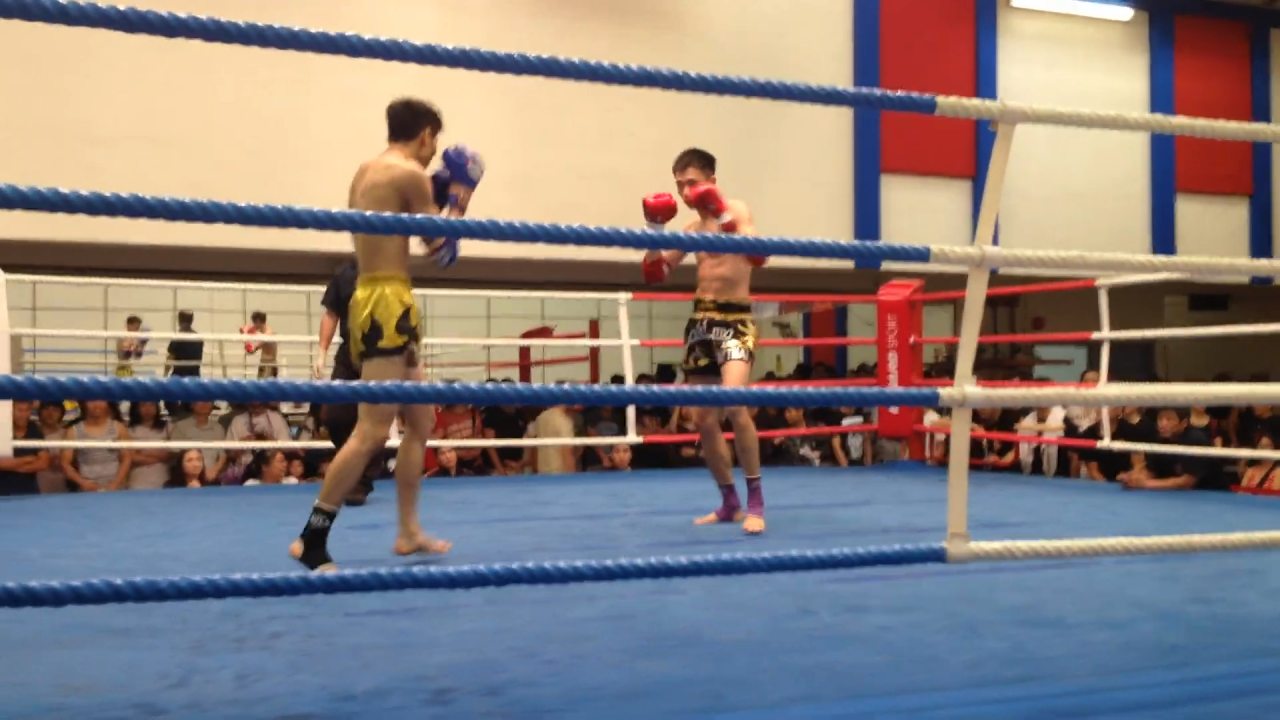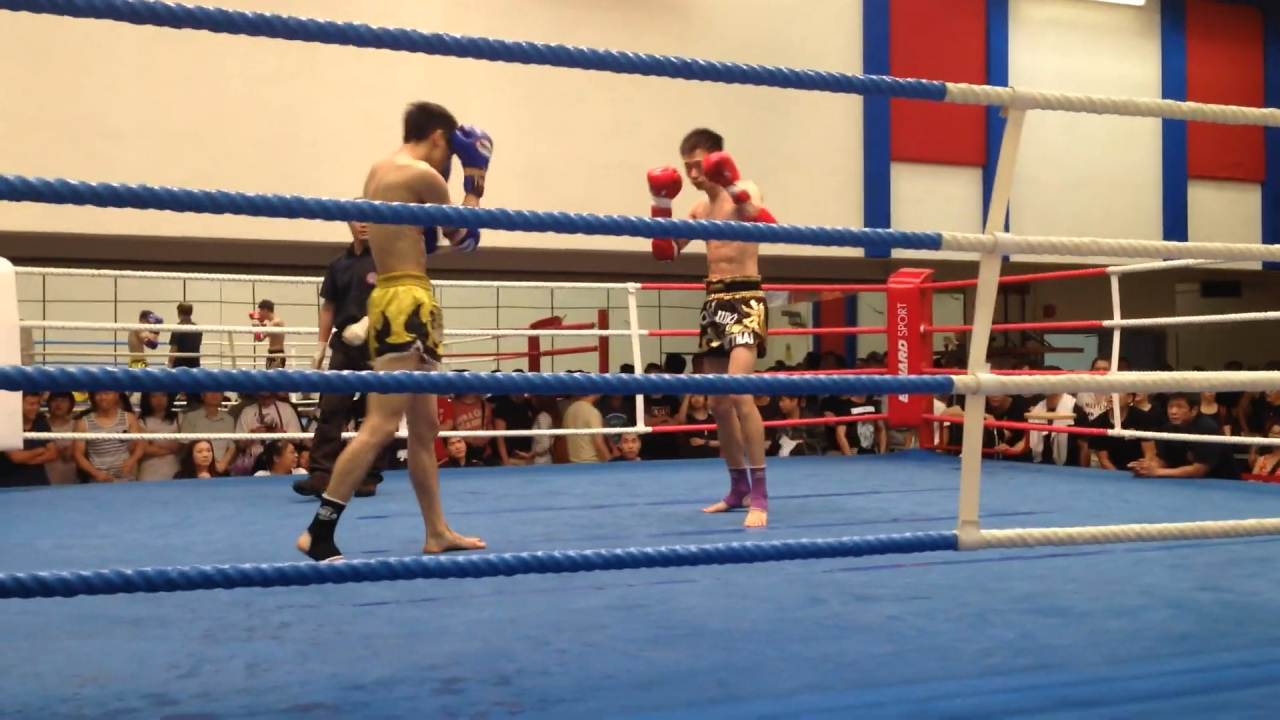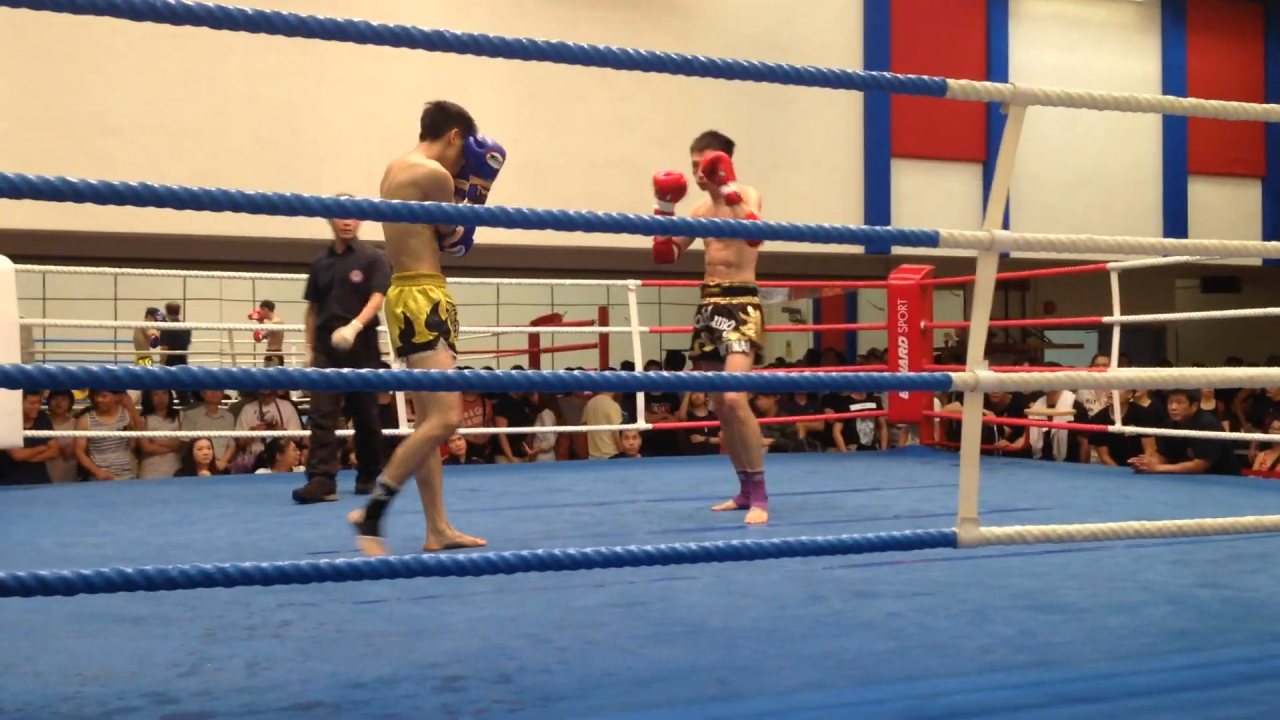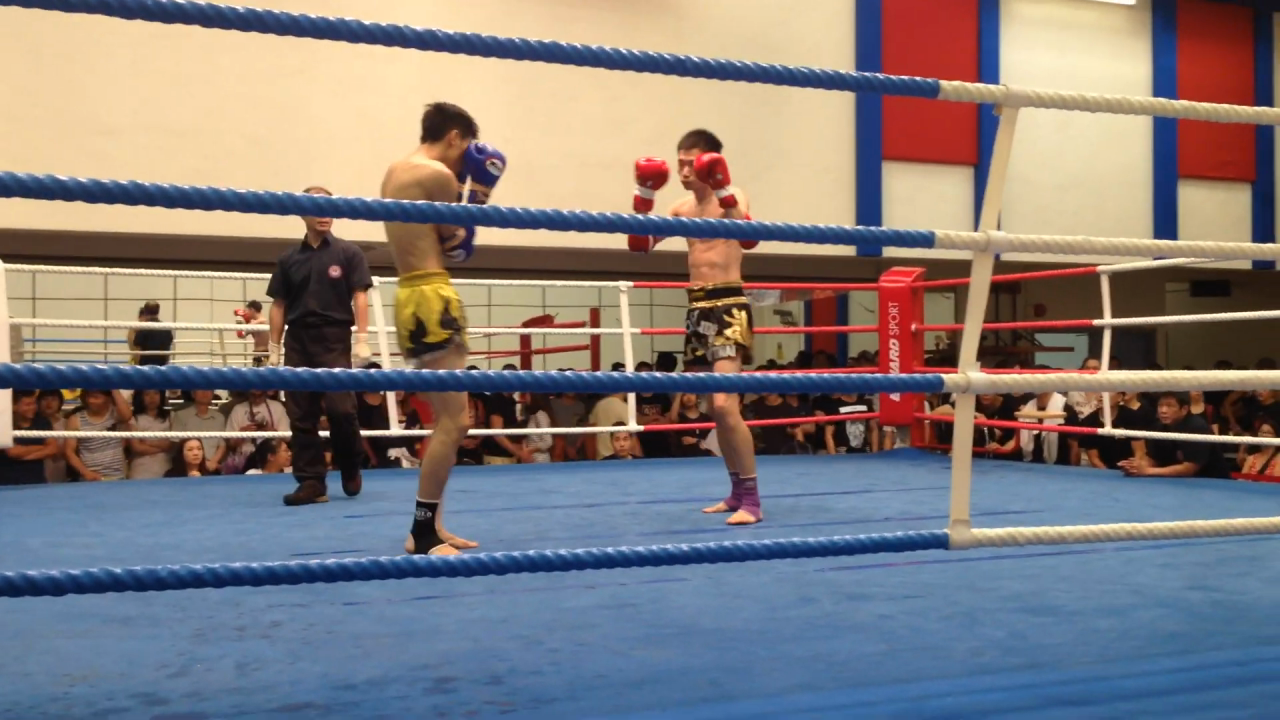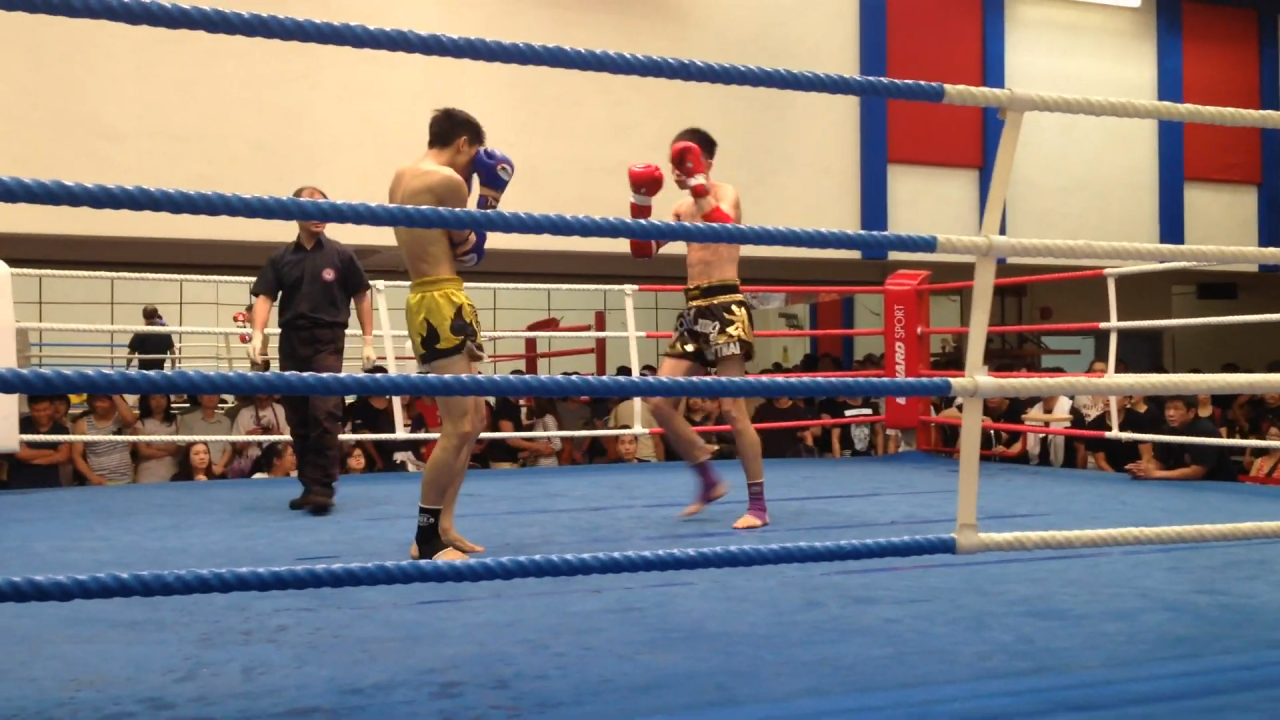
dt=0.2s
person 1, frame 1
left shoulder: (367, 172)
right shoulder: (407, 173)
right elbow: (442, 247)
left wrist: (434, 195)
right wrist: (462, 190)
left hip: (381, 302)
right hip: (388, 305)
left knee: (420, 421)
right knee: (372, 432)
left ankle: (410, 532)
right ankle: (311, 540)
person 1, frame 2
left shoulder: (380, 172)
right shoulder: (421, 174)
right elbow: (461, 237)
left wrist: (443, 178)
right wrist: (475, 172)
left hip: (397, 302)
right hip: (404, 302)
left knee: (425, 425)
right knee: (380, 426)
left ankle: (438, 531)
right ankle: (319, 533)
person 1, frame 3
left shoulder: (398, 169)
right shoulder: (432, 173)
right elbow: (456, 243)
left wrist: (457, 182)
right wrist: (478, 184)
left hip: (415, 300)
right hip: (422, 300)
left knee: (432, 420)
right knee: (445, 419)
left ankle: (437, 527)
right ankle: (373, 511)
person 1, frame 4
left shoulder: (395, 172)
right shoulder: (437, 175)
right elbow: (458, 246)
left wrist: (460, 184)
right wrist: (479, 189)
left hip: (413, 298)
right hip: (430, 299)
left knee: (450, 420)
right knee: (452, 423)
left ankle: (433, 525)
right ankle: (423, 532)
person 1, frame 5
left shoulder: (403, 177)
right shoulder: (447, 180)
right elbow: (469, 251)
left wrist: (469, 187)
right wrist: (489, 192)
left hip: (428, 301)
right hip: (442, 304)
left knee: (473, 418)
right knee: (457, 428)
left ankle: (443, 525)
right ankle: (427, 536)
person 2, frame 1
left shoulder: (733, 218)
right shoulder: (691, 230)
left elbow: (759, 257)
right elbow: (655, 274)
left wrist: (725, 215)
right wrist: (655, 229)
left hip: (735, 320)
right hip: (701, 322)
left knee: (734, 404)
right knee: (704, 422)
left ankle: (755, 502)
right ankle: (730, 503)
person 2, frame 2
left shoulder: (744, 191)
right shoulder: (699, 208)
left elbow: (768, 227)
right elbow: (664, 252)
left wrist: (732, 184)
right wrist: (661, 203)
left hip: (745, 299)
right hip: (714, 302)
left knee: (740, 394)
right knee: (720, 404)
left ankle: (759, 496)
right ankle: (739, 489)
person 2, frame 3
left shoulder: (746, 195)
right shoulder: (701, 209)
left elbow: (756, 234)
right elbow: (666, 256)
left wrist: (730, 186)
right wrist: (666, 206)
left hip: (740, 303)
right hip: (709, 304)
left knee: (734, 399)
right knee: (720, 406)
left ankle: (759, 495)
right ankle: (747, 490)
person 2, frame 4
left shoulder: (732, 195)
right shoulder: (682, 208)
left elbow: (748, 238)
right elbow: (639, 244)
left wrist: (722, 188)
right wrist: (644, 193)
left hip: (727, 306)
right hip: (696, 309)
left knee: (723, 405)
right knee: (714, 410)
left ankle: (751, 500)
right ankle: (738, 490)
person 2, frame 5
left shoulder: (725, 194)
right shoulder: (682, 208)
left elbow: (722, 228)
right elbow: (642, 251)
left wrist: (696, 180)
right wrist: (641, 200)
left hip: (724, 305)
right hip: (693, 308)
left knee: (732, 409)
right knee: (660, 402)
left ankle: (758, 505)
right ankle: (709, 480)
person 3, frame 1
right shoulder: (342, 276)
right elbow: (331, 315)
right wrist: (321, 353)
right hip: (348, 353)
right knee: (333, 417)
left ankle: (362, 482)
person 3, frame 2
right shoulder: (338, 264)
right elbow: (329, 306)
left wrist: (366, 324)
right wrist: (321, 345)
right hip: (343, 346)
right knee: (331, 408)
left ankle: (370, 476)
right ankle: (321, 474)
person 3, frame 3
left shoulder: (373, 257)
right shoulder: (320, 264)
left elbow: (376, 299)
right elbow: (313, 308)
left wrist: (354, 326)
right wrist: (312, 349)
left hip: (361, 346)
right hip: (326, 347)
left knee: (366, 415)
right knee: (321, 414)
left ankle: (368, 475)
right ankle: (321, 480)
person 3, frame 4
left shoulder: (348, 253)
right shoulder: (290, 259)
left elbow: (360, 296)
right elbow: (279, 303)
left wrist: (361, 339)
right wrist: (274, 348)
left hip: (335, 339)
right hip: (298, 341)
left knee: (341, 409)
right knee: (301, 416)
left ankle: (351, 468)
right ankle: (311, 482)
person 3, frame 5
left shoulder: (341, 255)
right shoulder: (281, 259)
left elbow: (361, 298)
right elbow: (264, 297)
left wrist: (368, 340)
right wrist: (257, 334)
left hip: (327, 342)
right hip: (292, 343)
left knee: (323, 412)
right knee: (300, 420)
left ankle: (321, 487)
right ankle: (317, 485)
